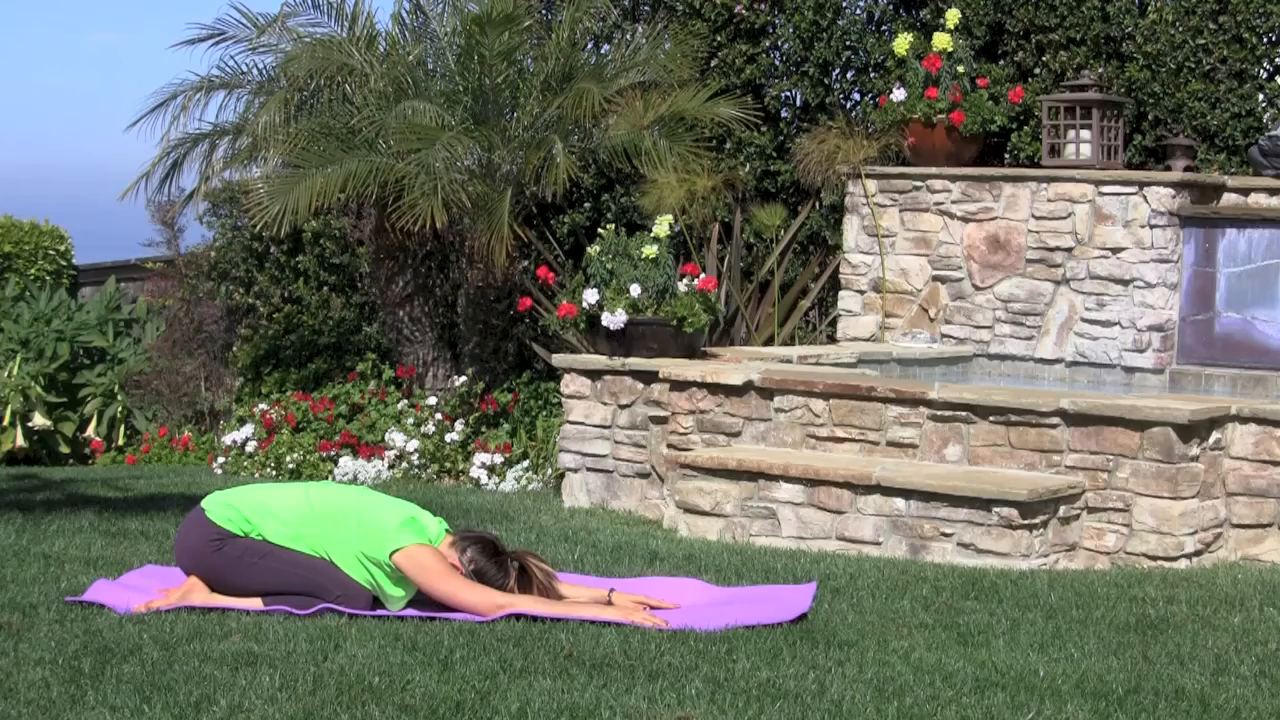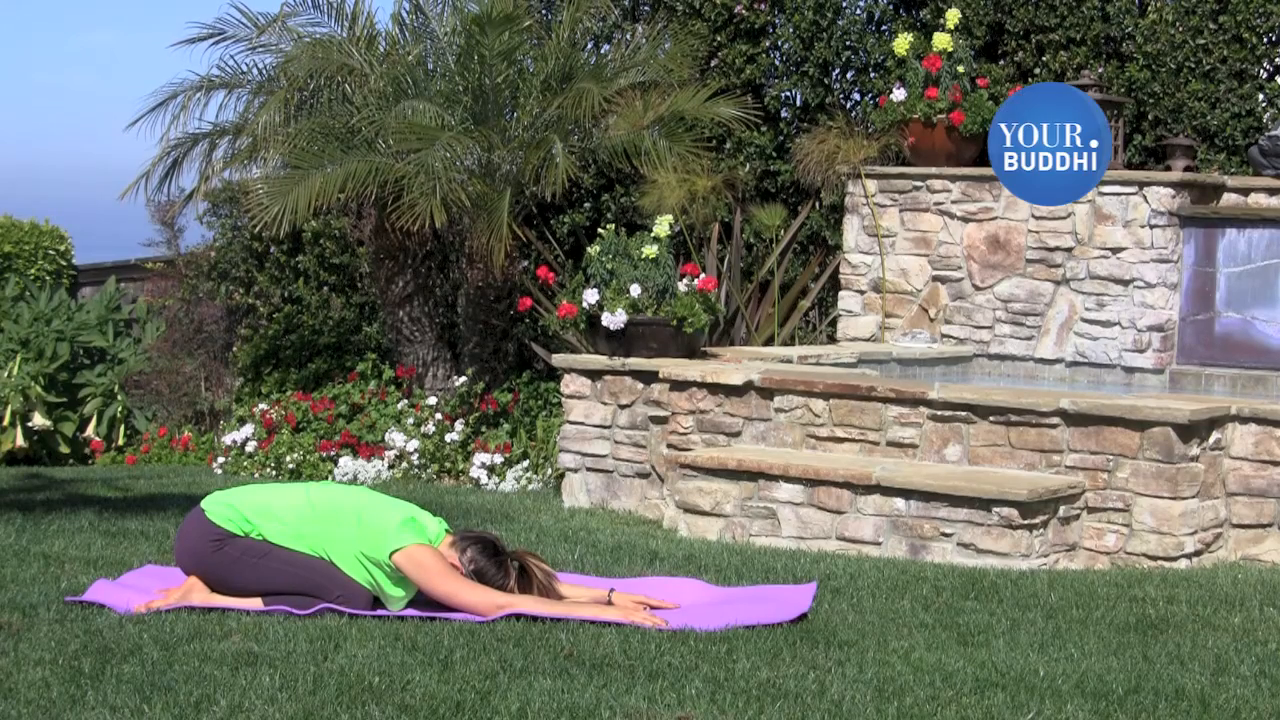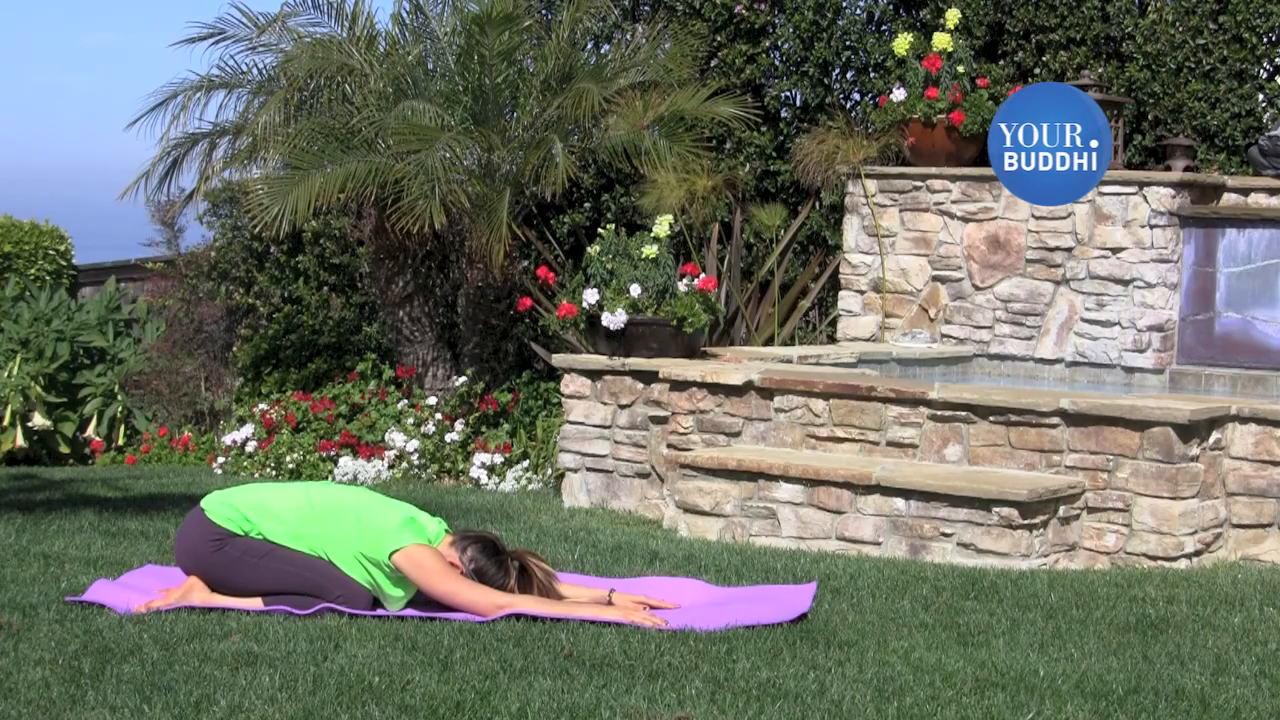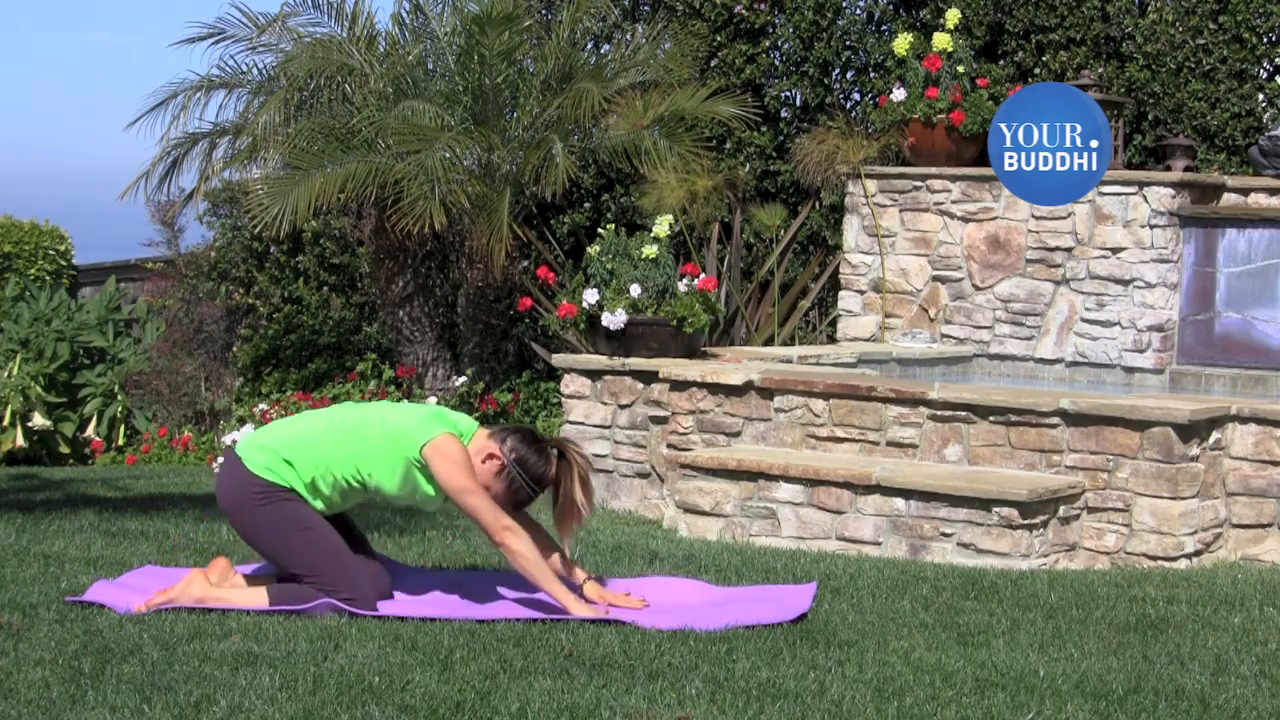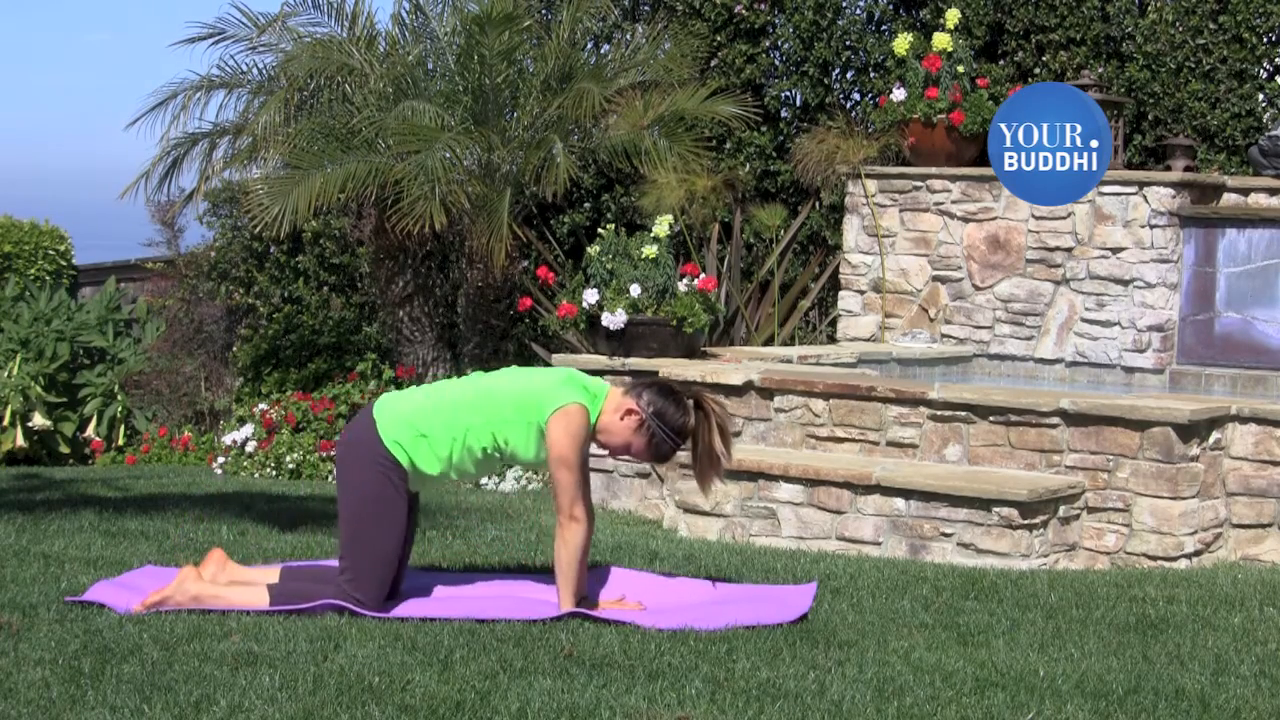
dt=1s
person 1, frame 1
left shoulder: (439, 536)
right shoulder: (414, 550)
left elbow: (536, 581)
right elbow: (497, 604)
left wrist: (610, 594)
right wrist: (603, 612)
left hip: (228, 517)
right hip: (211, 534)
left knee: (348, 590)
right knee: (350, 600)
left ankle: (210, 585)
right ankle: (204, 598)
person 1, frame 2
left shoulder: (437, 537)
right shoulder: (413, 550)
left elbow: (532, 581)
right elbow: (498, 604)
left wrist: (610, 595)
right wrist: (604, 613)
left hip: (228, 517)
right hip: (212, 534)
left knee: (351, 589)
right knee: (350, 599)
left ankle: (211, 585)
right ankle: (205, 597)
person 1, frame 3
left shoulder: (436, 537)
right shoulder: (413, 551)
left elbow: (531, 581)
right elbow: (501, 604)
left wrist: (612, 595)
right wrist: (606, 613)
left hip: (229, 518)
right hip: (211, 535)
left knee: (353, 588)
right knee: (349, 600)
left ankle: (215, 586)
right ankle: (206, 598)
person 1, frame 4
left shoulder: (468, 439)
right shoulder: (445, 449)
left elbow: (520, 524)
right elbow: (505, 534)
left wrist: (586, 583)
right wrist: (573, 604)
left hip: (277, 475)
right hip: (255, 483)
left knee: (375, 585)
right knee: (354, 600)
left ankle: (231, 576)
right ankle: (208, 593)
person 1, frame 5
left shoulder: (581, 401)
right shoulder: (573, 412)
left elbow: (580, 511)
right elbow: (571, 519)
left wrist: (579, 594)
right wrist: (567, 608)
left hip: (390, 445)
right hip: (381, 450)
left knee: (376, 585)
right knee: (361, 598)
left ankle: (231, 572)
right ankle: (199, 593)
